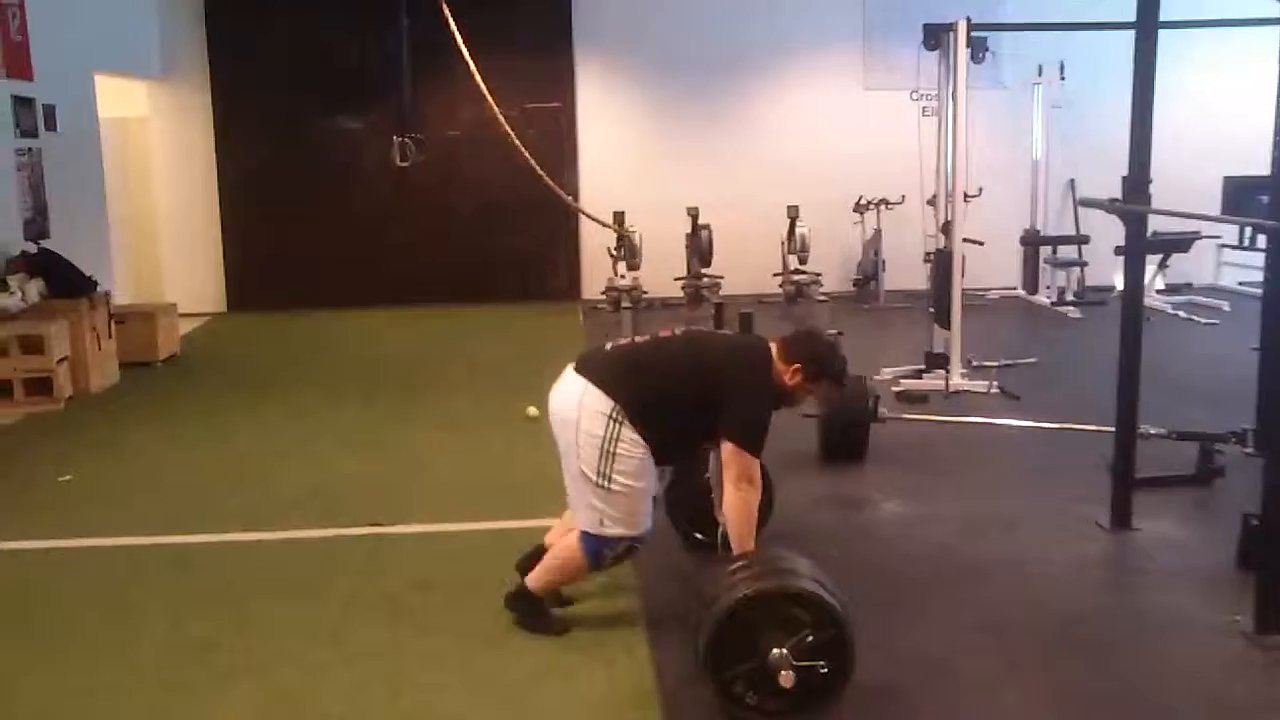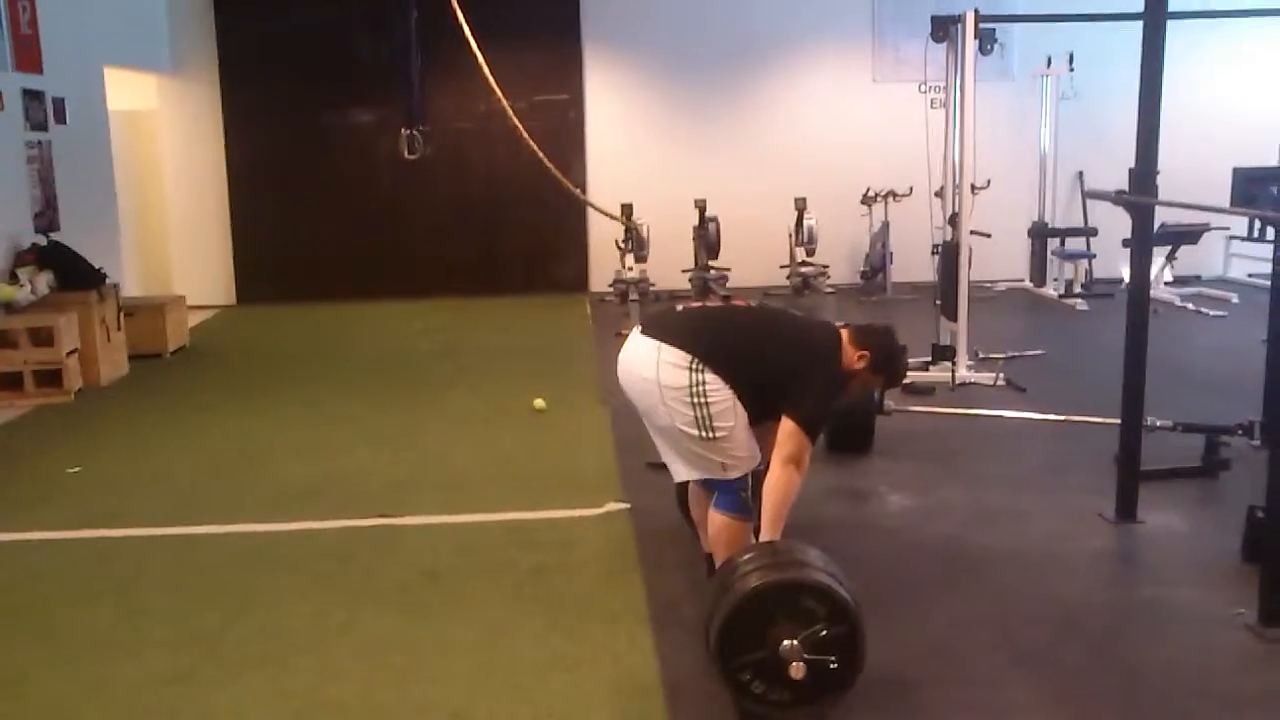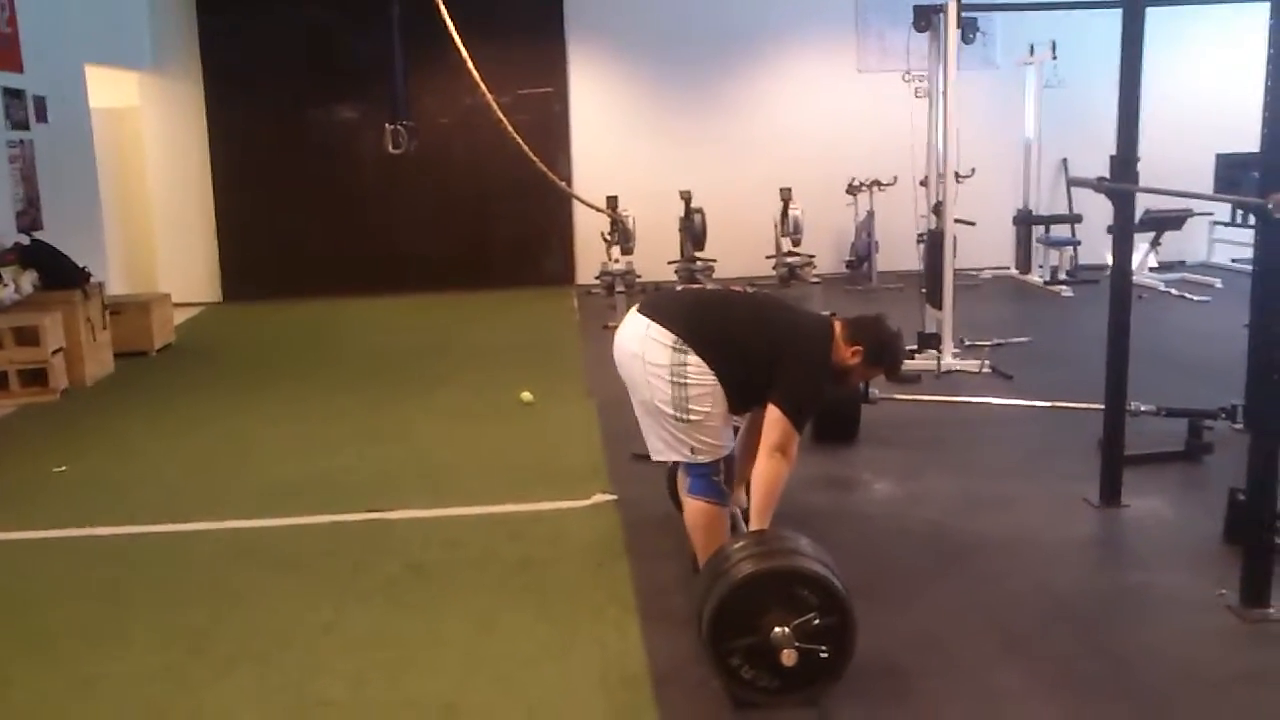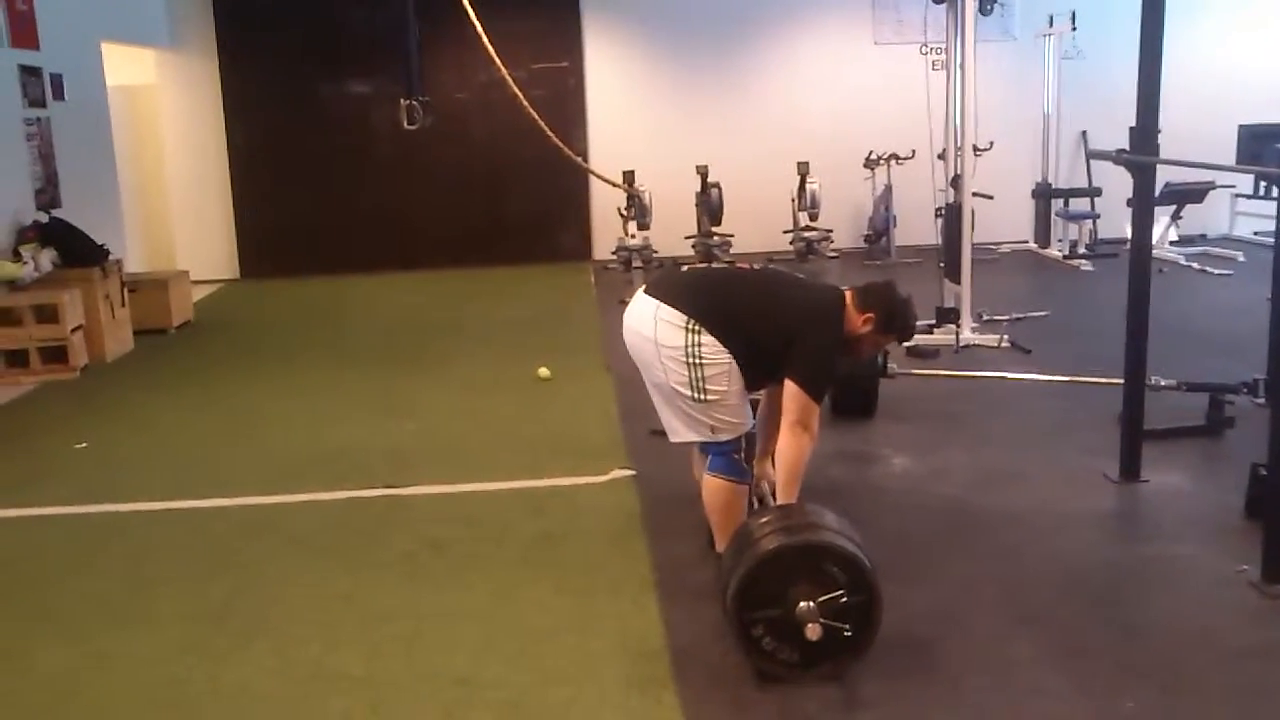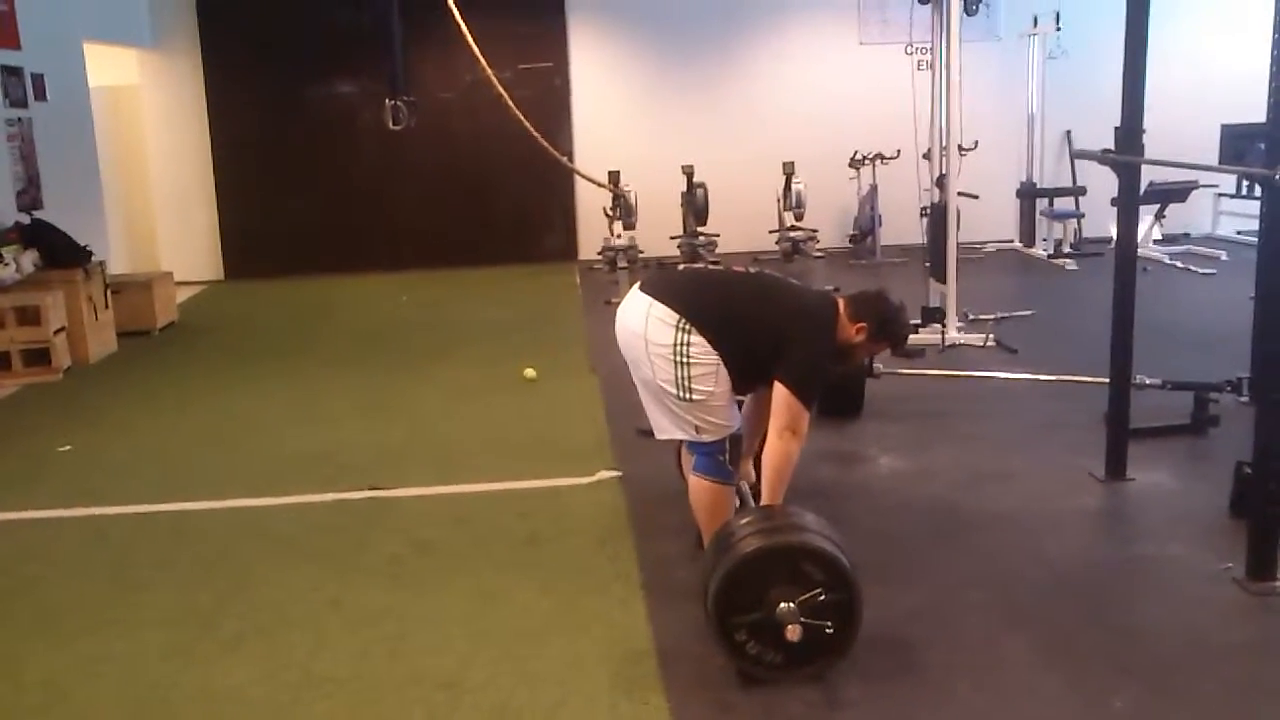
dt=1s
person 1, frame 1
left shoulder: (746, 358)
right shoulder: (752, 383)
right elbow: (742, 483)
left hip: (580, 389)
right hip: (601, 406)
left knee: (605, 502)
right knee: (622, 532)
left ankle: (536, 560)
right ankle: (527, 594)
person 1, frame 2
left shoulder: (808, 344)
right shoulder: (823, 368)
left elbow: (767, 417)
right elbow: (789, 462)
right hip: (676, 363)
left knee: (710, 465)
right knee: (734, 478)
left ankle: (717, 566)
person 1, frame 3
left shoulder: (803, 337)
right shoulder: (810, 357)
left elbow: (759, 418)
right elbow: (776, 451)
left wrist: (737, 486)
right hip: (666, 343)
left knee: (697, 459)
right knee: (707, 467)
left ankle: (707, 556)
person 1, frame 4
left shoulder: (814, 308)
right shoulder: (822, 329)
left elbow: (776, 390)
right elbow: (798, 427)
left wrist: (762, 460)
right hip: (676, 324)
left knee: (710, 431)
right knee: (728, 444)
left ankle: (722, 531)
person 1, frame 5
left shoulder: (806, 314)
right shoulder: (814, 335)
left elbow: (763, 392)
right elbow: (786, 432)
left wrist: (744, 460)
right hip: (667, 323)
left knee: (700, 434)
right knee: (714, 446)
left ankle: (710, 527)
